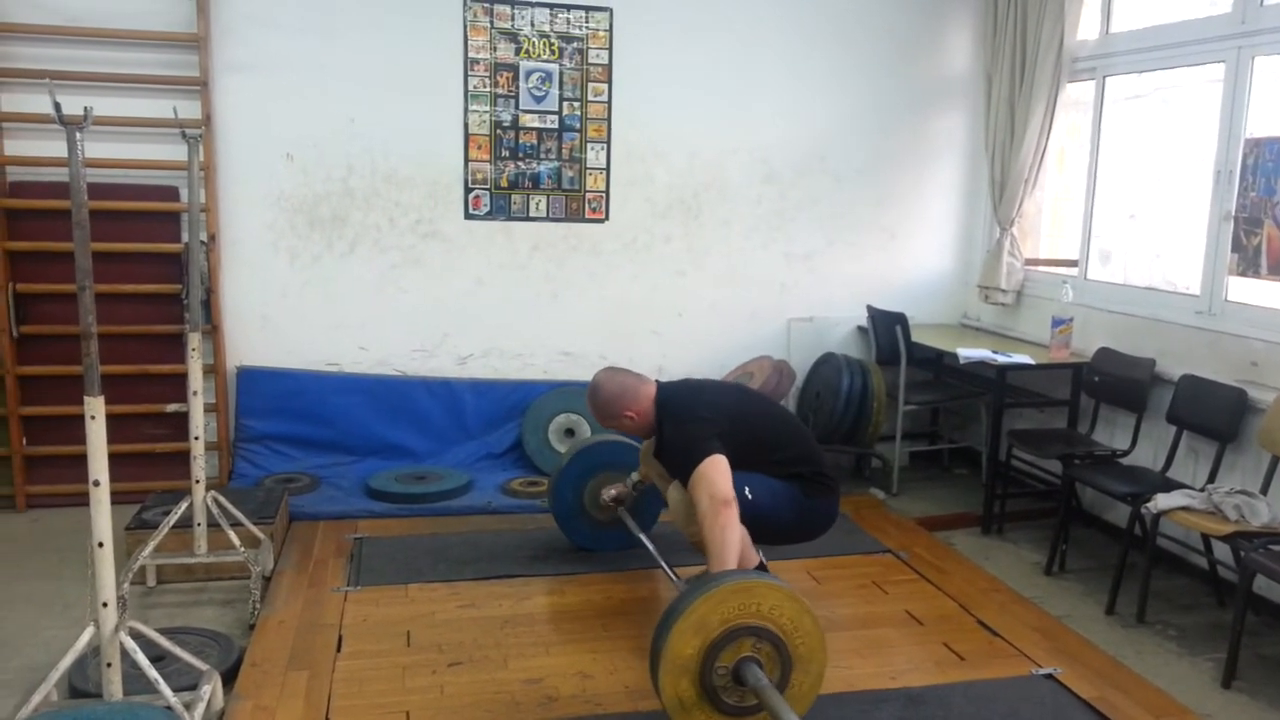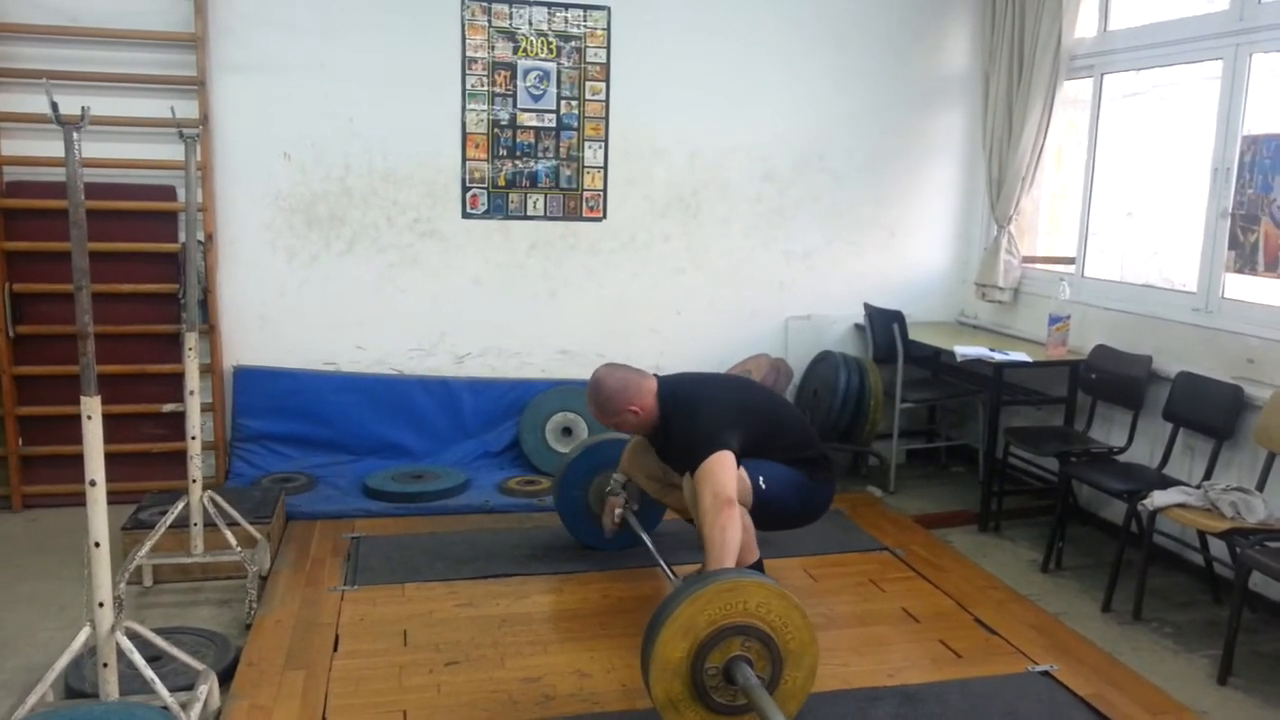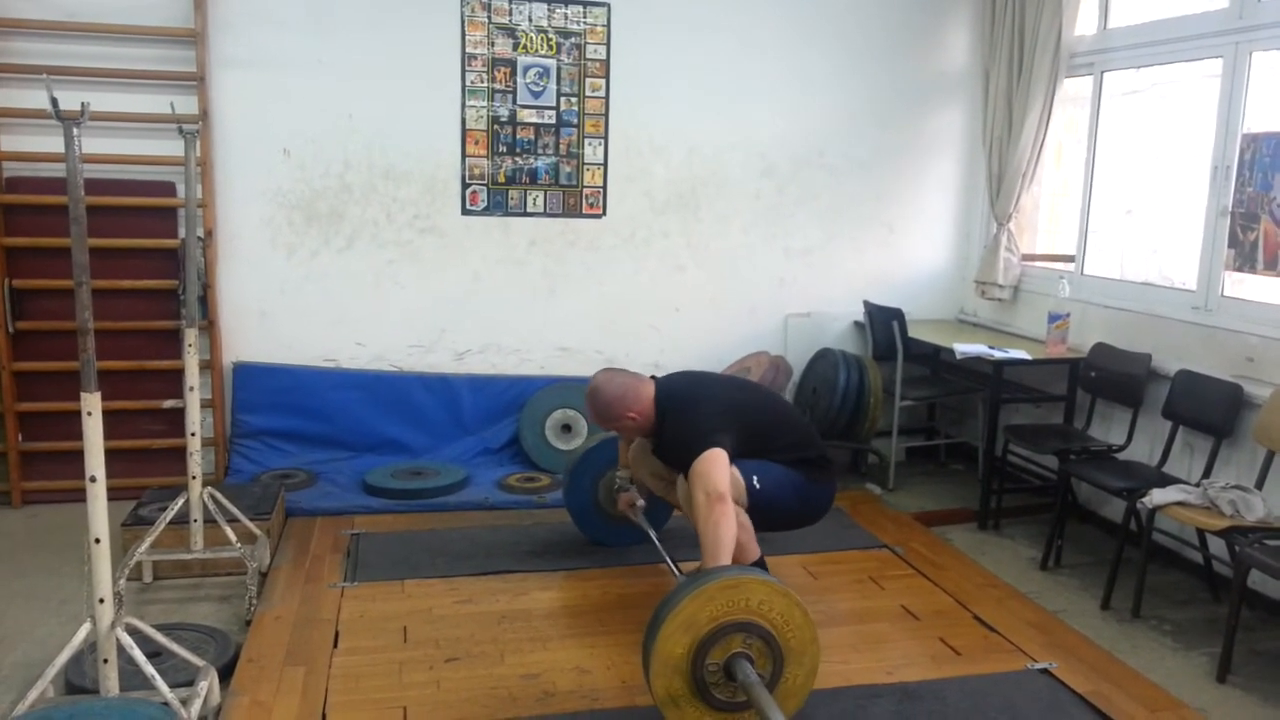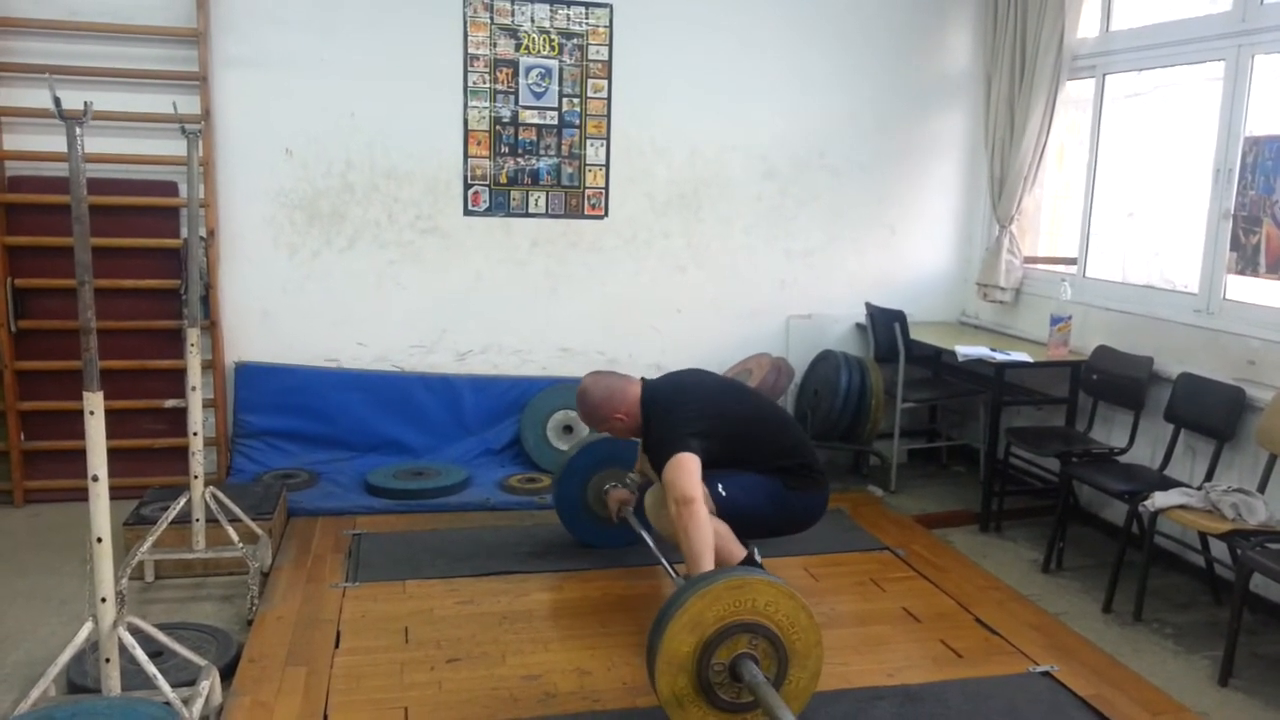
dt=0.5s
person 1, frame 1
left shoulder: (686, 425)
right shoulder: (672, 400)
left elbow: (720, 505)
right wrist: (631, 485)
left hip: (807, 499)
left knee: (687, 498)
right knee: (655, 455)
right ankle: (745, 560)
person 1, frame 2
left shoulder: (699, 420)
right shoulder: (660, 396)
left elbow: (721, 504)
left hip: (805, 483)
left knee: (704, 487)
right knee: (638, 457)
right ankle: (734, 554)
person 1, frame 3
left shoulder: (692, 422)
right shoulder: (664, 394)
left elbow: (714, 499)
left hip: (806, 484)
left knee: (700, 487)
right knee: (642, 455)
right ankle: (734, 553)
person 1, frame 4
left shoulder: (671, 423)
right shoulder: (663, 392)
left elbow: (687, 504)
right wrist: (635, 486)
left hip: (796, 493)
left knee: (664, 502)
right knee: (651, 458)
right ankle: (737, 552)
